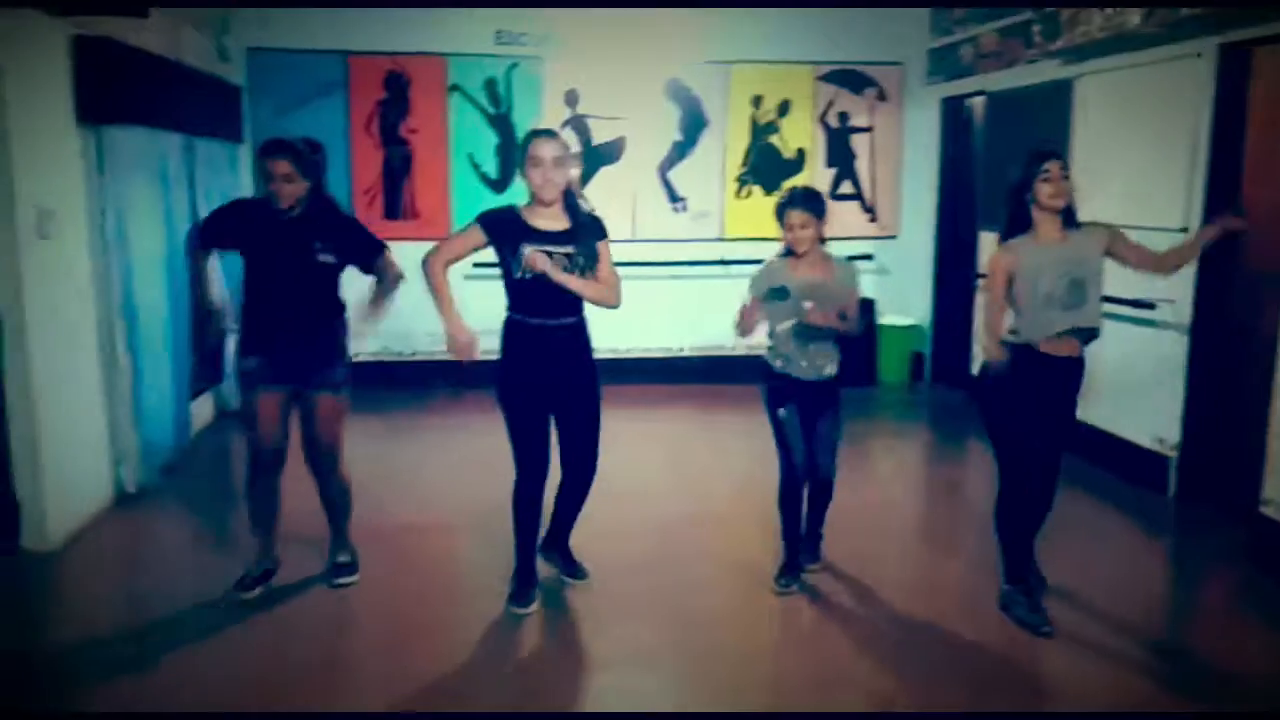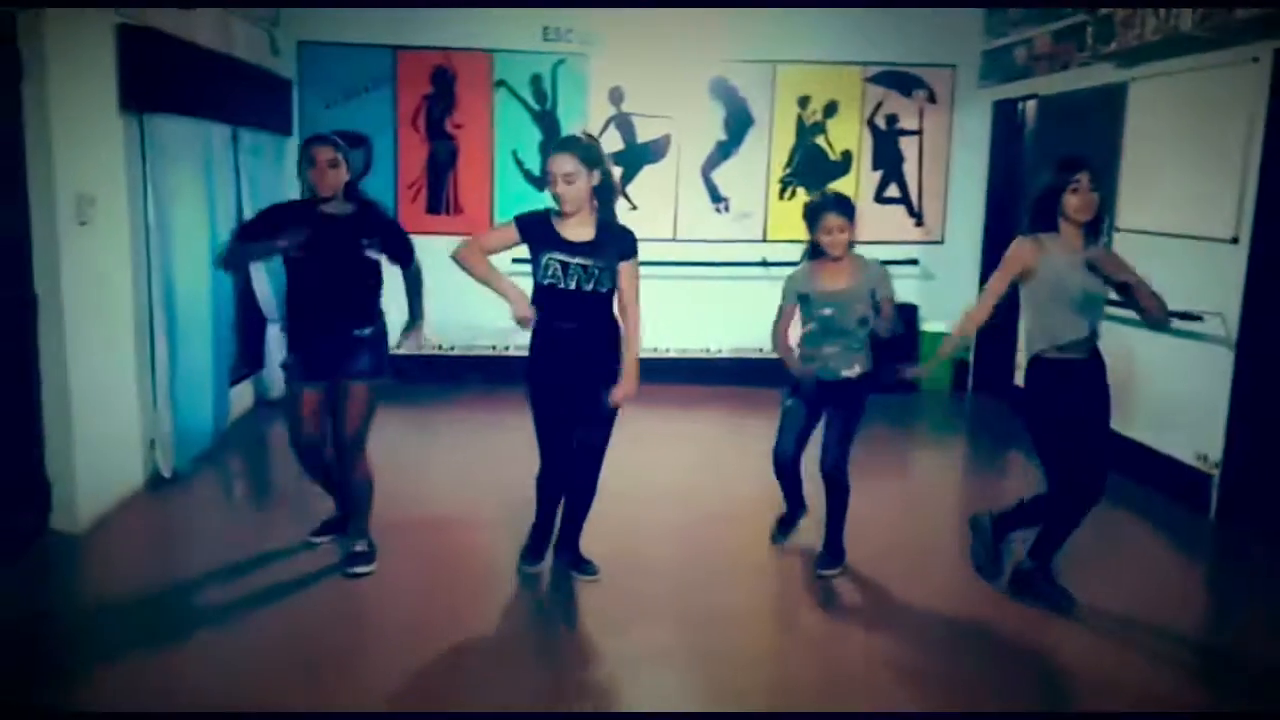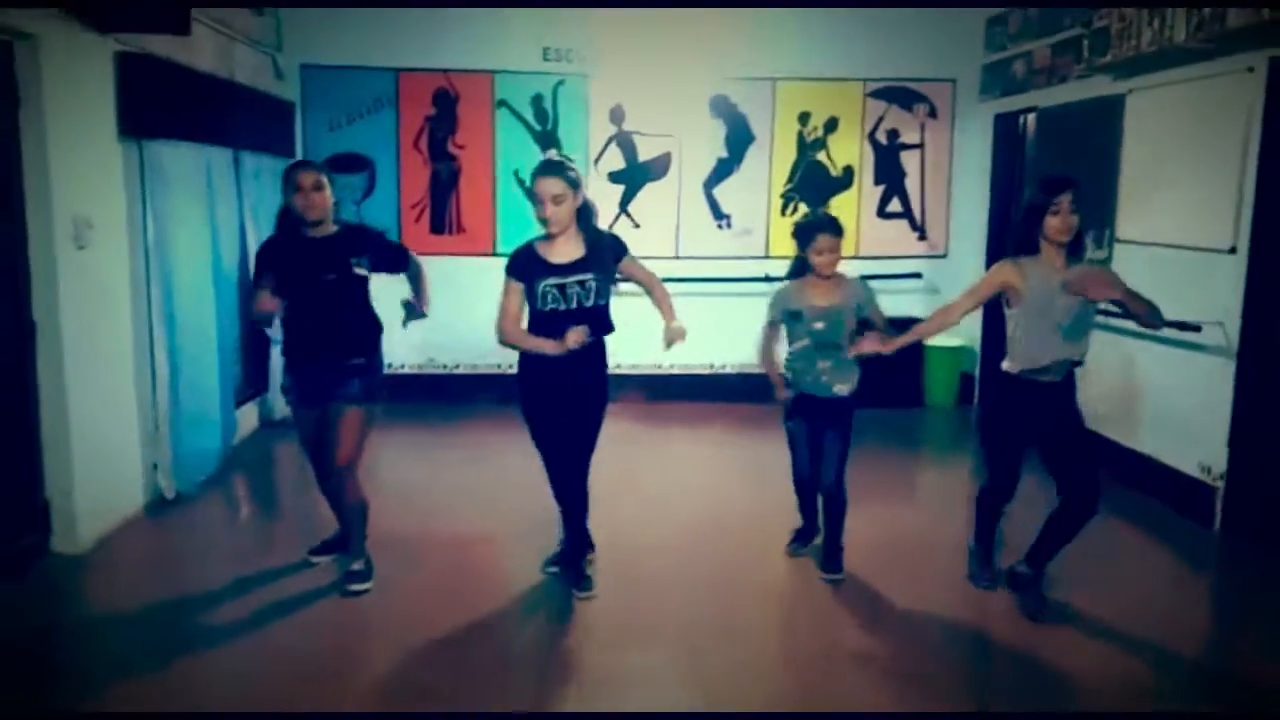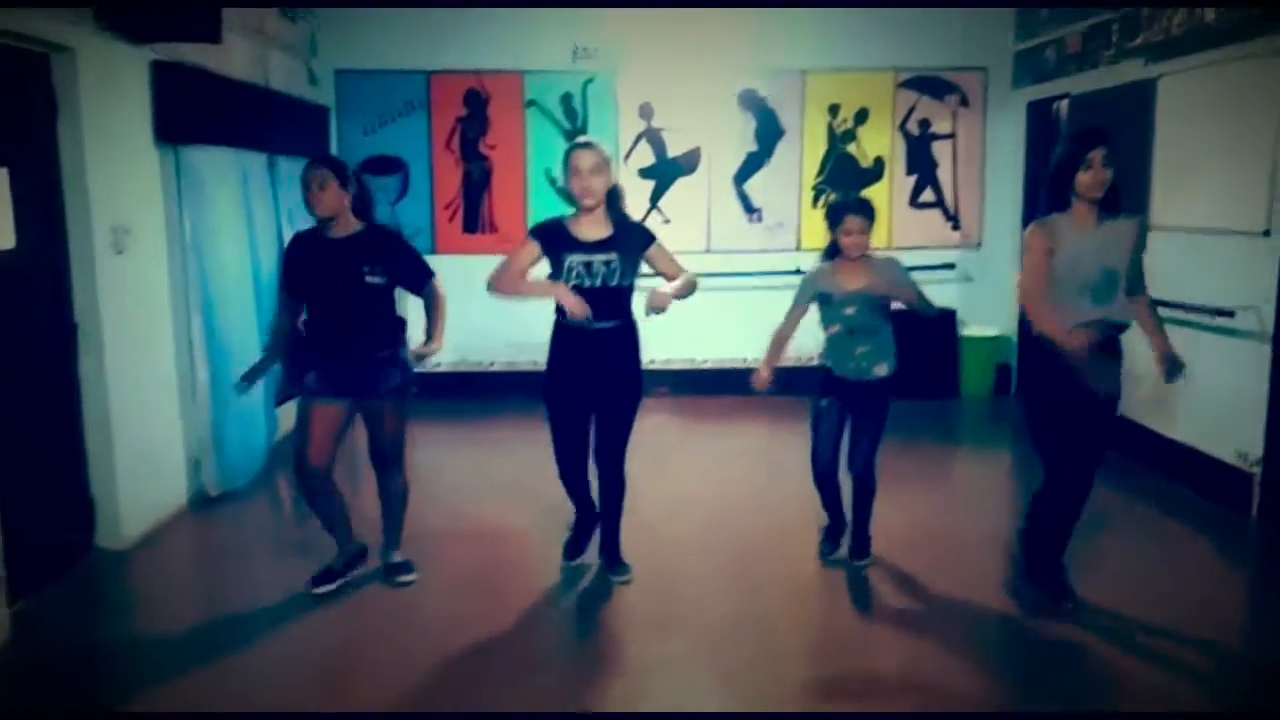
dt=0.3s
person 1, frame 1
left shoulder: (1097, 238)
right shoulder: (1010, 253)
left elbow: (1162, 264)
right elbow: (991, 319)
left wrist: (1214, 231)
right wrist: (993, 346)
left hip: (1064, 371)
right hip: (1014, 370)
left knee: (1045, 479)
right knee: (1018, 480)
left ankle: (1023, 554)
right ankle: (1016, 586)
person 1, frame 2
left shoulder: (1105, 257)
right shoulder: (1031, 248)
left elbow: (1160, 317)
right elbow: (985, 305)
left wrist: (1129, 279)
right wrist: (939, 357)
left hip: (1091, 376)
right hip: (1050, 377)
left knee: (1090, 486)
right knee: (1071, 491)
left ankle: (1033, 569)
right ankle: (994, 527)
person 1, frame 3
left shoulder: (1094, 275)
right shoulder: (1014, 271)
left elbow: (1154, 319)
right elbow: (955, 311)
left wrist: (1118, 294)
right wrist: (893, 344)
left hip: (1060, 396)
right hip: (1015, 394)
left knee: (1084, 495)
right knee: (1001, 487)
left ankle: (1027, 571)
right ankle: (982, 549)
person 1, frame 4
left shoulder: (1129, 229)
right shoulder: (1043, 233)
left elbow: (1137, 296)
right elbow: (1033, 308)
left wrist: (1162, 345)
right wrist: (1082, 354)
left hip: (1105, 359)
right hip: (1052, 362)
left knee: (1081, 475)
right knee: (1062, 474)
left ankle: (1047, 565)
right ankle: (1027, 558)
person 2, frame 1
left shoulder: (589, 226)
right shoulder: (502, 221)
left elbow: (612, 295)
right elbow: (434, 260)
left wrist: (558, 273)
right wrist: (452, 320)
left hip: (575, 356)
right hip: (522, 357)
left knee: (582, 465)
right knee: (532, 469)
left ankle: (556, 545)
right ankle: (524, 571)
person 2, frame 2
left shoulder: (618, 238)
right shoulder: (534, 224)
left elbow: (629, 312)
right elbow: (466, 252)
left wrist: (628, 373)
right wrist: (512, 295)
left hip: (600, 358)
right hip: (549, 356)
left knee: (588, 460)
right knee: (554, 458)
left ankle: (568, 543)
right ankle: (539, 536)
person 2, frame 3
left shoulder: (606, 247)
right shoulder: (524, 260)
left elbow: (650, 282)
right elbow: (507, 332)
left wrist: (670, 319)
right wrist: (556, 346)
left hip: (589, 374)
right hip: (540, 376)
left knee: (574, 468)
right knee: (557, 466)
left ankle: (573, 554)
right ankle: (577, 542)
person 2, frame 4
left shoulder: (633, 234)
right shoulder: (551, 233)
left elbow: (687, 279)
right elbow: (498, 281)
left wrist: (671, 288)
right wrist: (556, 290)
left hip: (620, 359)
right hip: (569, 359)
left knee: (611, 458)
right knee: (569, 458)
left ankle: (611, 549)
right ankle: (585, 519)
person 3, frame 1
left shoulder: (333, 224)
right shoulder: (242, 216)
left elbow: (390, 270)
right elbow: (198, 242)
left wrist: (376, 301)
left hip: (322, 353)
right hip: (264, 353)
left knee: (325, 459)
right knee: (265, 459)
left ankle: (342, 548)
right ankle: (266, 557)
person 3, frame 2
left shoulder: (374, 221)
right shoulder: (282, 218)
left elbow: (409, 265)
right elbow: (228, 259)
left wrist: (416, 319)
right wrist: (268, 247)
left hip: (359, 346)
right hip: (305, 347)
left knee: (349, 449)
right knee: (309, 449)
left ankle: (360, 536)
right ankle: (343, 511)
person 3, frame 3
left shoulder: (362, 240)
right shoulder: (277, 251)
left elbow: (409, 263)
right elbow: (265, 314)
left wrist: (420, 300)
right wrist: (263, 307)
left hip: (354, 369)
right hip: (303, 370)
left knee: (341, 469)
right knee: (321, 466)
left ankle: (358, 554)
right ankle: (347, 532)
person 3, frame 4
left shoulder: (384, 243)
right shoulder: (301, 248)
left elbow: (431, 290)
right elbow: (289, 309)
left wrist: (433, 338)
right wrist: (267, 359)
left hip: (382, 365)
right hip: (326, 370)
left knee: (387, 463)
right knee: (311, 467)
left ankle: (392, 550)
right ankle: (348, 549)
person 4, frame 1
left shoulder: (843, 270)
right shoulder: (771, 272)
left elbow: (854, 324)
right elbow: (744, 322)
left wrist: (833, 322)
right wrist: (748, 320)
left hip: (825, 383)
right hip: (784, 382)
left knee: (823, 469)
right knee: (795, 468)
left ankle: (813, 540)
right ankle: (792, 556)
person 4, frame 2
left shoulder: (873, 272)
right shoulder: (800, 279)
left elbow: (891, 322)
right elbow: (780, 326)
left wrist: (885, 329)
right wrist: (791, 359)
left hip: (850, 383)
right hip: (808, 380)
left knee: (834, 465)
right knee: (784, 455)
left ankle: (834, 545)
right ankle: (794, 509)
person 4, frame 3
left shoulder: (856, 290)
right shoulder: (787, 296)
left elbow: (884, 331)
right elbow: (768, 345)
left wrist: (876, 340)
right wrist: (777, 383)
left hip: (838, 400)
right hip: (799, 397)
left knee: (831, 480)
right knee: (805, 474)
left ankle: (832, 548)
right ankle: (809, 526)
person 4, frame 4
left shoulder: (890, 270)
right shoulder: (819, 279)
left elbow: (928, 308)
right elbow: (789, 325)
left wrist: (894, 293)
right wrist: (767, 365)
left hip: (874, 383)
right hip: (834, 380)
left knee: (862, 464)
right knee: (822, 462)
left ankle: (860, 536)
right ankle: (835, 522)
